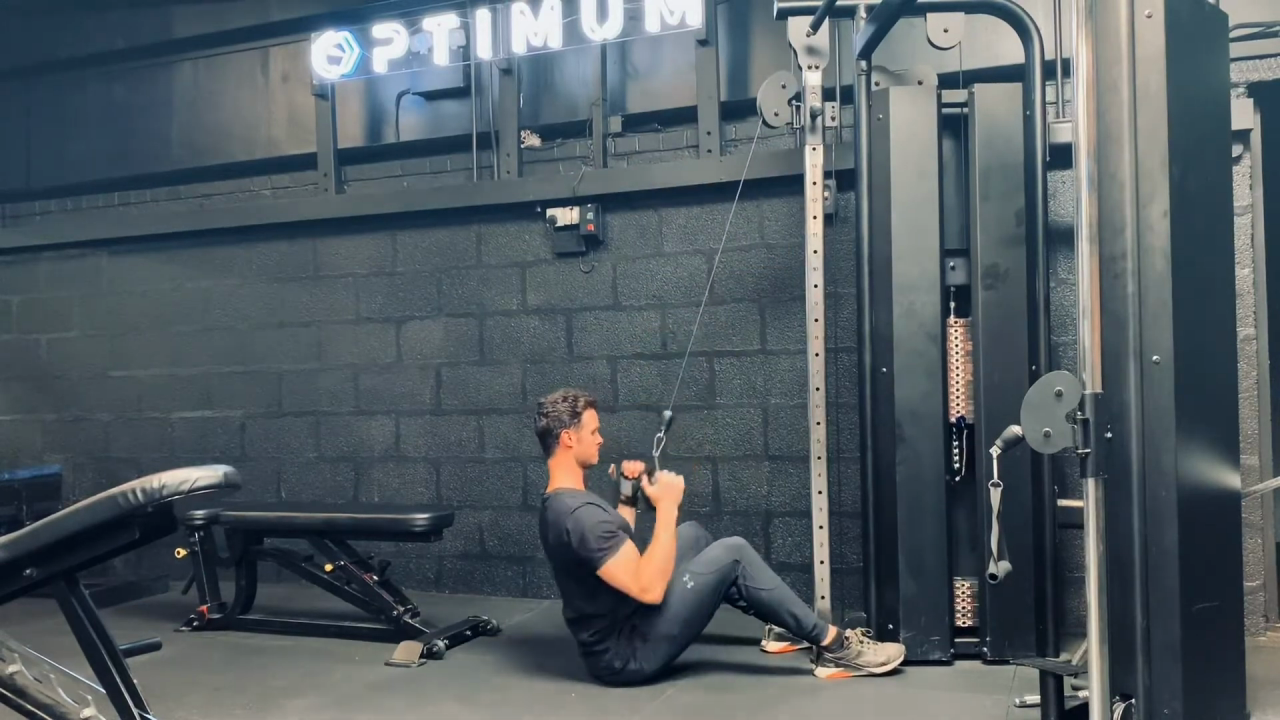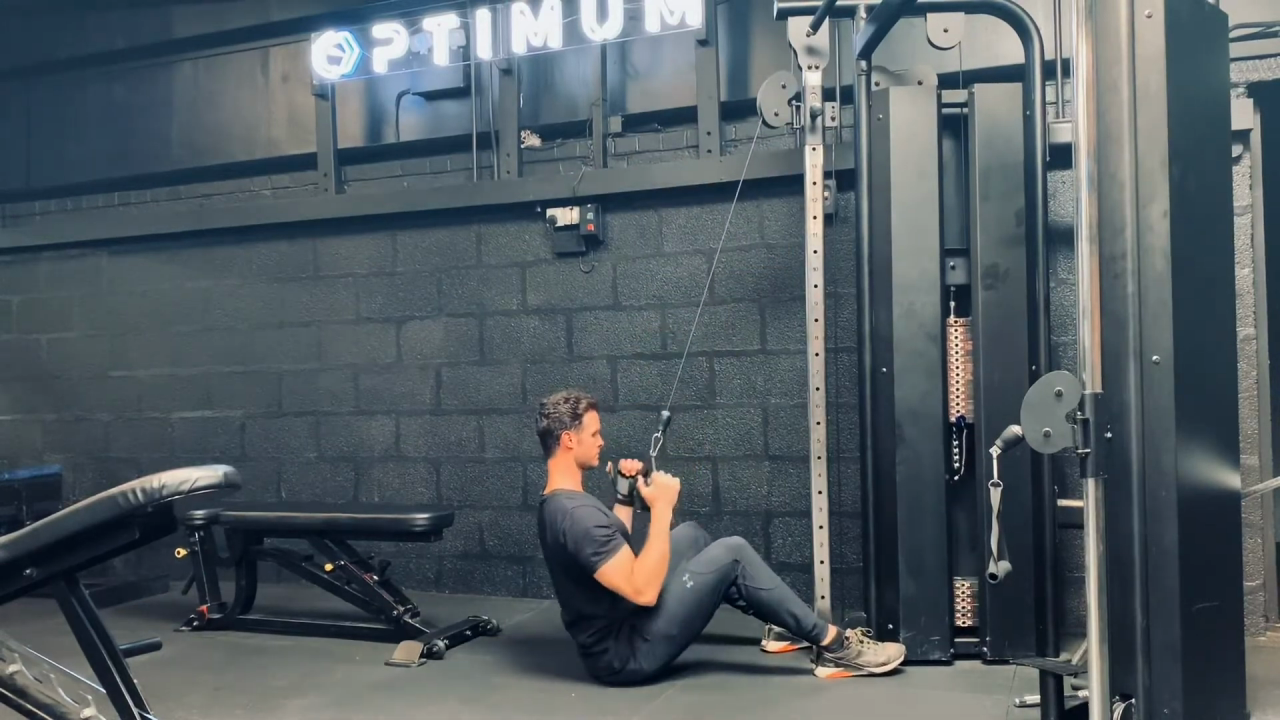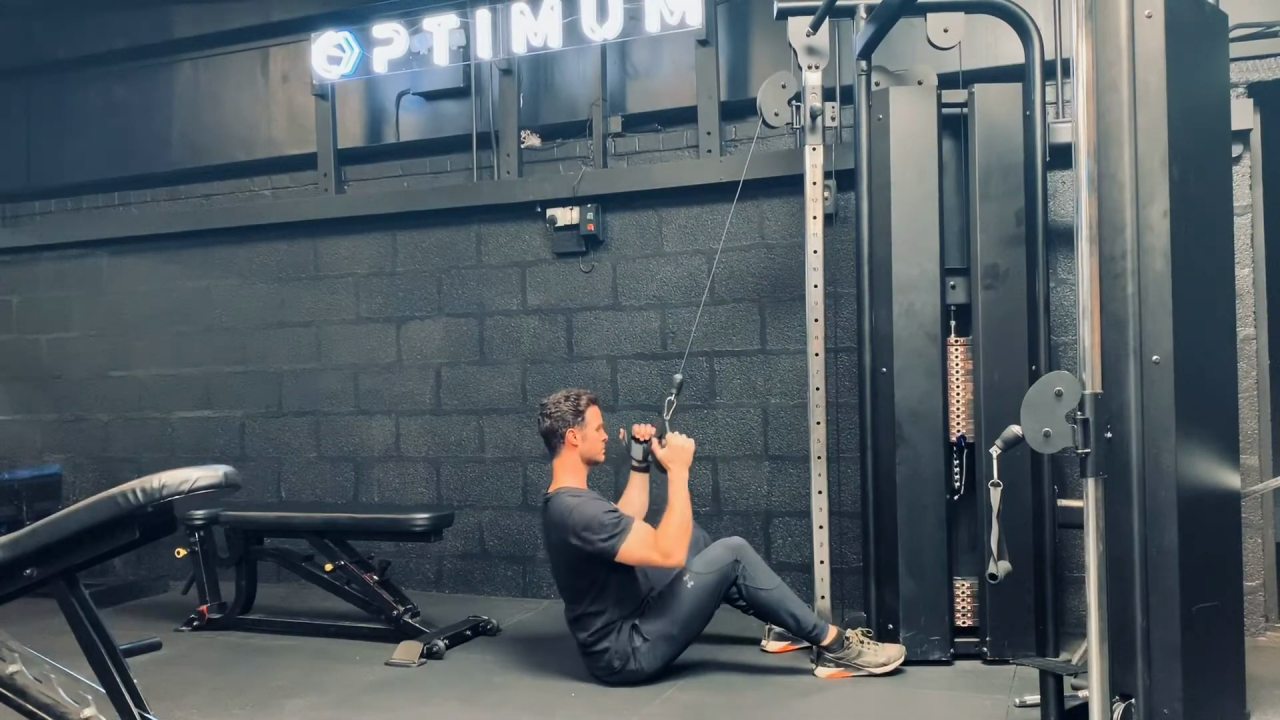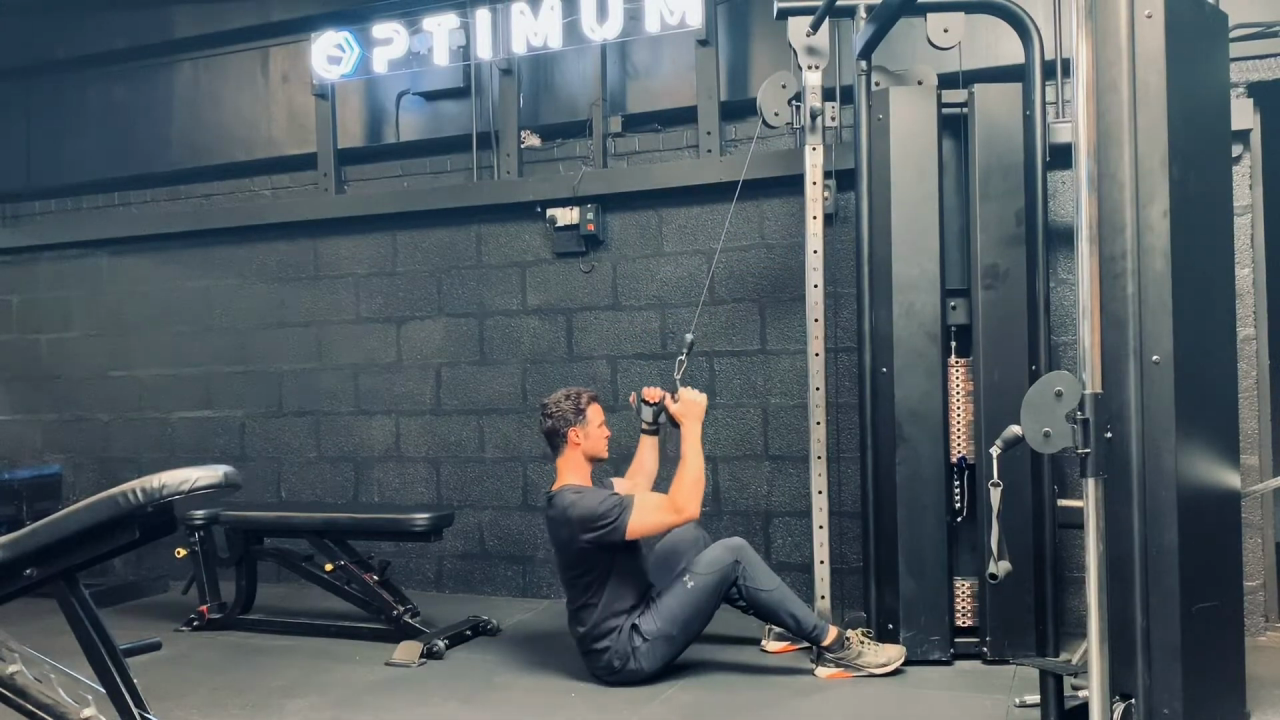
dt=0.5s
person 1, frame 1
left shoulder: (560, 503)
right shoulder: (577, 514)
right elbow: (652, 587)
right wrist: (667, 506)
left hip: (620, 626)
right hip: (625, 654)
left knee: (692, 535)
right knee: (732, 553)
left ankle: (782, 624)
right ankle: (834, 647)
person 1, frame 2
left shoulder: (560, 504)
right shoulder: (575, 516)
right elbow: (645, 590)
left wrist: (625, 495)
right wrist: (661, 508)
left hip: (619, 625)
right hip: (625, 653)
left knee: (691, 535)
right knee: (731, 552)
left ankle: (783, 625)
right ankle: (834, 646)
person 1, frame 3
left shoulder: (565, 500)
right shoulder: (579, 511)
left elbow: (628, 524)
right elbow: (671, 554)
left wrist: (640, 463)
right wrist: (677, 470)
left hip: (621, 623)
right hip: (626, 652)
left knee: (693, 537)
right knee: (731, 553)
left ankle: (783, 625)
right ankle: (834, 647)
person 1, frame 4
left shoulder: (577, 492)
right shoulder: (582, 507)
left elbow: (637, 484)
right elbow: (684, 507)
left wrist: (651, 423)
right wrist: (691, 424)
left hip: (626, 616)
right hip: (625, 652)
left knee: (691, 538)
right knee: (732, 552)
left ankle: (784, 626)
right ankle: (834, 646)
